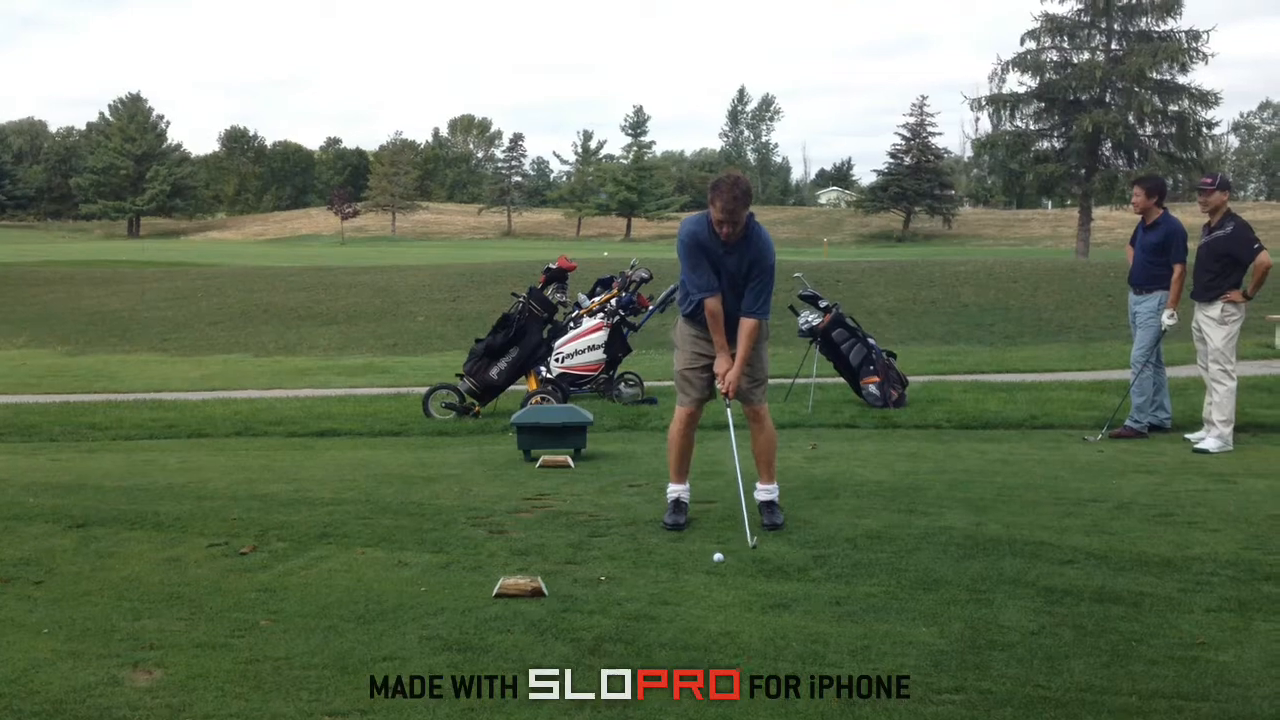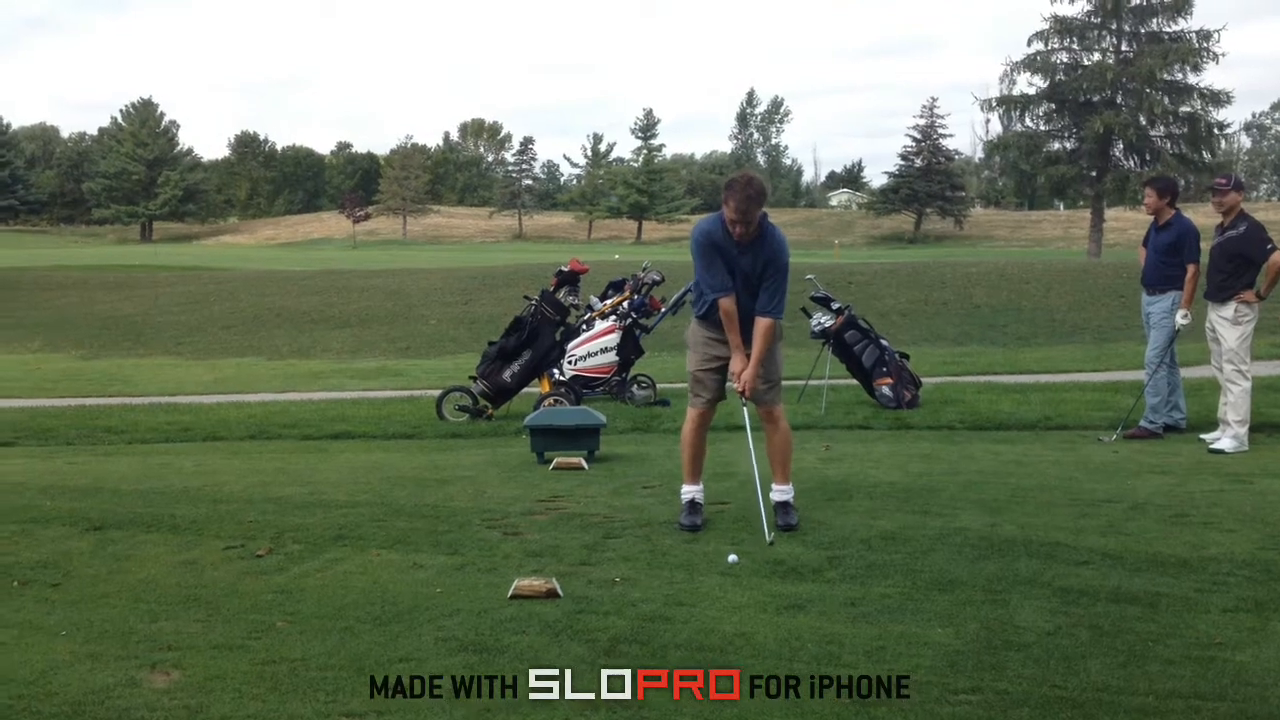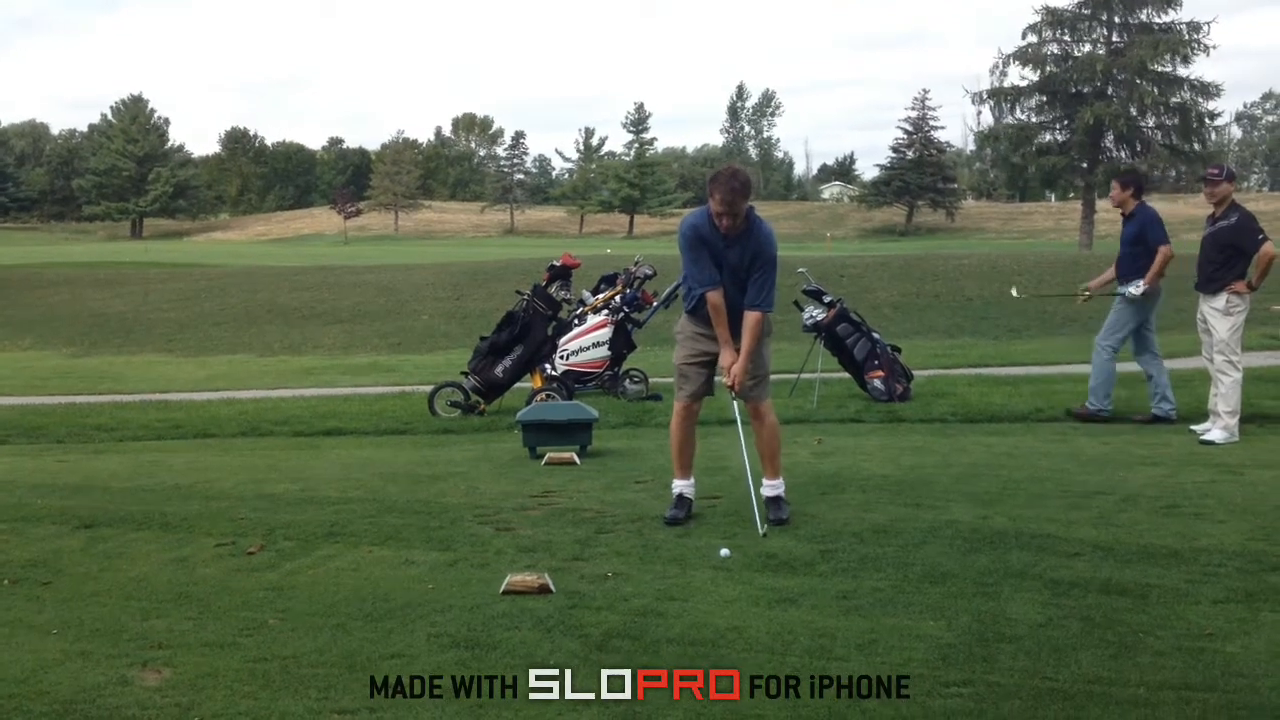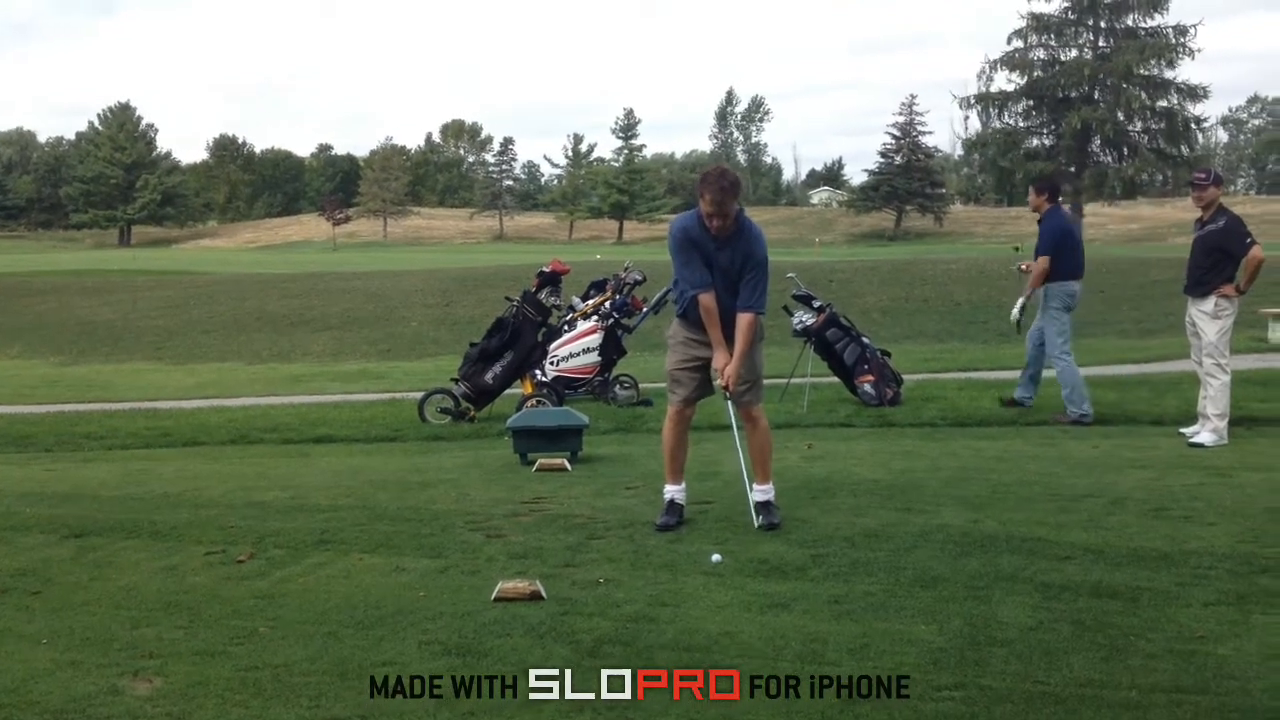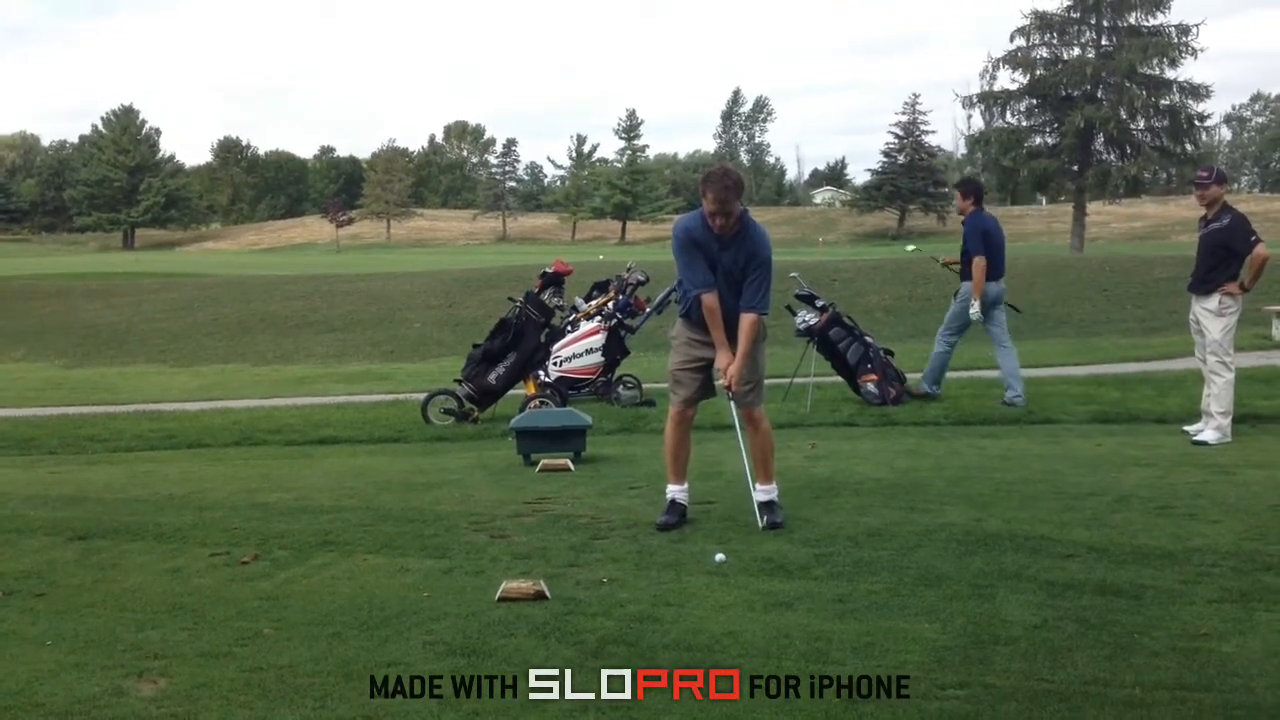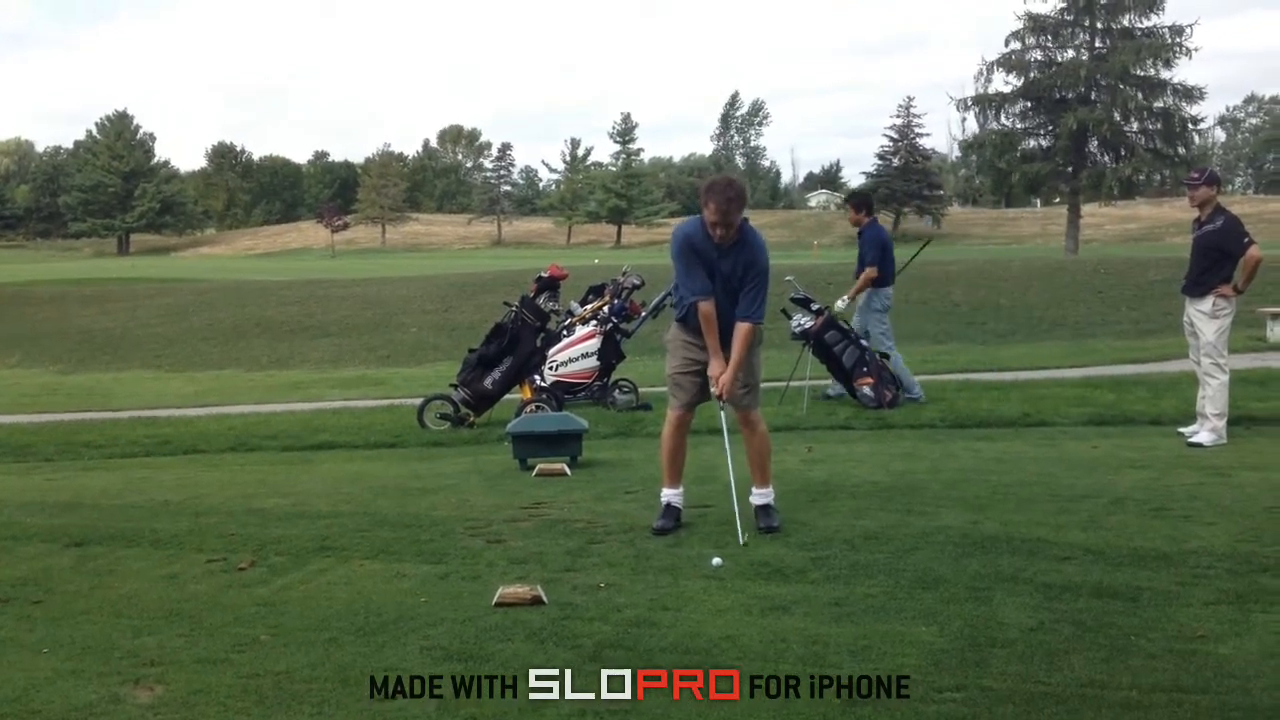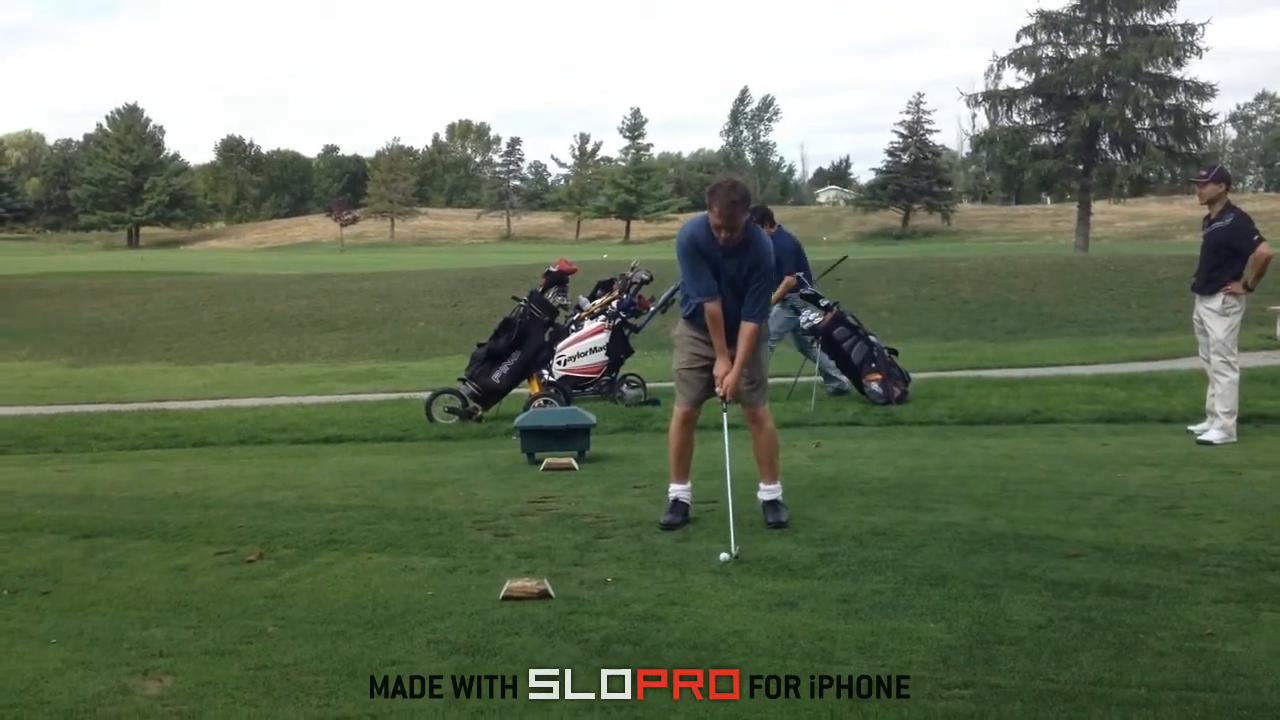
dt=0.7s
person 1, frame 1
left shoulder: (761, 244)
right shoulder: (691, 232)
left elbow: (753, 314)
right elbow: (708, 298)
left wrist: (738, 366)
right wrist: (720, 354)
left hip: (746, 329)
right hip: (697, 328)
left knee: (757, 410)
right knee: (686, 412)
left ankle: (768, 495)
right ankle: (677, 495)
person 1, frame 2
left shoulder: (775, 244)
right shoulder: (705, 233)
left elbow: (768, 313)
right elbow: (723, 298)
left wrist: (753, 365)
right wrist: (735, 353)
left hip: (760, 330)
right hip: (711, 328)
left knee: (772, 411)
right knee: (699, 412)
left ankle: (782, 496)
right ankle: (691, 496)
person 1, frame 3
left shoulder: (762, 237)
right shoulder: (692, 228)
left elbow: (757, 306)
right elbow: (711, 292)
left wrist: (742, 359)
right wrist: (724, 348)
left hip: (748, 325)
right hip: (699, 324)
left knee: (759, 406)
right knee: (685, 406)
left ankle: (774, 489)
right ankle: (682, 490)
person 1, frame 4
left shoulder: (753, 239)
right shoulder: (682, 229)
left elbow: (749, 308)
right elbow: (702, 294)
left wrist: (736, 360)
right wrist: (717, 349)
left hip: (740, 329)
right hip: (691, 329)
left knee: (752, 411)
right knee: (678, 410)
left ankle: (763, 495)
right ankle: (674, 497)
person 1, frame 5
left shoulder: (757, 239)
right shoulder: (685, 230)
left elbow: (752, 309)
right elbow: (706, 294)
left wrist: (738, 360)
right wrist: (720, 350)
left hip: (743, 330)
right hip: (694, 329)
left knee: (753, 412)
right knee: (680, 411)
left ankle: (767, 495)
right ankle: (676, 497)
person 1, frame 6
left shoulder: (755, 248)
right shoulder: (685, 235)
left elbow: (748, 317)
right elbow: (702, 301)
left wrist: (732, 369)
right wrist: (714, 358)
left hip: (739, 336)
right hip: (690, 333)
left knee: (750, 415)
right knee: (678, 415)
left ankle: (763, 499)
right ankle: (672, 500)
person 1, frame 7
left shoulder: (761, 247)
right shoulder: (690, 236)
left elbow: (753, 317)
right elbow: (709, 301)
left wrist: (736, 369)
right wrist: (720, 357)
left hip: (745, 332)
right hip: (697, 330)
left knee: (757, 411)
right knee: (684, 412)
left ankle: (771, 494)
right ankle: (679, 496)
person 2, frame 1
left shoulder: (1235, 228)
right shoulder: (1207, 228)
left elbow: (1264, 261)
left wrist: (1247, 294)
right wrist: (1199, 304)
left hip: (1222, 310)
right hip: (1201, 308)
left knee: (1221, 372)
right knee: (1208, 372)
left ankle: (1222, 436)
right ankle: (1210, 428)
person 2, frame 2
left shoulder: (1248, 228)
right shoulder: (1220, 228)
left hip: (1236, 310)
right hip: (1215, 308)
left knee: (1236, 372)
right knee: (1222, 373)
left ankle: (1237, 436)
right ankle: (1225, 428)
person 2, frame 3
left shoulder: (1240, 218)
right shoulder: (1211, 219)
left elbow: (1268, 251)
left wrist: (1252, 285)
left hip: (1227, 301)
right hip: (1206, 299)
left knee: (1227, 363)
right knee: (1213, 363)
left ankle: (1228, 427)
right ankle: (1216, 419)
person 2, frame 4
left shoulder: (1228, 222)
right shoulder: (1200, 223)
left elbow: (1256, 255)
left wrist: (1240, 288)
right wrist: (1193, 291)
left hip: (1215, 304)
right hip: (1195, 302)
left knee: (1215, 365)
right knee: (1202, 366)
left ankle: (1216, 429)
right ankle: (1204, 422)
person 2, frame 5
left shoulder: (1233, 220)
right shoulder: (1204, 221)
left elbow: (1261, 253)
left wrist: (1245, 286)
right wrist: (1196, 279)
left hip: (1220, 302)
right hip: (1199, 300)
left knee: (1219, 363)
right knee: (1206, 363)
left ankle: (1220, 427)
right ankle: (1208, 420)
person 2, frame 6
left shoulder: (1225, 222)
right shoulder: (1198, 223)
left elbow: (1254, 255)
left wrist: (1238, 288)
right wrist: (1191, 281)
left hip: (1213, 304)
right hip: (1193, 302)
left knee: (1213, 365)
right knee: (1201, 365)
left ankle: (1215, 429)
right ankle: (1203, 422)
person 2, frame 7
left shoulder: (1236, 220)
right shoulder: (1209, 220)
left elbow: (1264, 252)
left wrist: (1248, 286)
left hip: (1223, 302)
right hip: (1203, 300)
left knee: (1223, 363)
right knee: (1211, 363)
left ankle: (1225, 427)
right ankle: (1213, 420)
person 3, frame 1
left shoulder: (1172, 228)
right shoulder: (1143, 224)
left elbow: (1179, 271)
left wrist: (1171, 309)
left hip: (1155, 300)
right hip: (1136, 297)
left knee: (1140, 359)
right knee: (1152, 361)
left ankle: (1138, 423)
right ankle: (1160, 418)
person 3, frame 2
left shoulder: (1185, 228)
right shoulder: (1155, 225)
left elbow: (1193, 271)
left wrist: (1184, 309)
left hip: (1168, 300)
right hip: (1148, 297)
left knee: (1155, 360)
right knee: (1165, 360)
left ankle: (1152, 423)
right ankle: (1174, 418)
person 3, frame 3
left shoulder: (1147, 216)
right shoulder: (1130, 218)
left elbow: (1166, 252)
left wrist: (1147, 282)
right wrist: (1096, 284)
left hip: (1137, 292)
right hip: (1135, 292)
left knee: (1105, 345)
right knee: (1147, 351)
left ankle: (1097, 406)
right ankle: (1164, 409)
person 3, frame 4
left shoulder: (1051, 222)
right shoulder: (1060, 218)
left elbow: (1044, 265)
left wrist: (1023, 298)
right wrist: (1032, 266)
left hip: (1058, 289)
right hip: (1063, 286)
left knee: (1059, 352)
right knee: (1036, 341)
left ankle: (1080, 411)
right ankle: (1024, 395)
person 3, frame 5
left shoulder: (973, 225)
right shoulder: (991, 221)
left elbow: (979, 263)
left wrist: (975, 301)
right wrist: (954, 261)
left hip: (976, 288)
right hip: (996, 287)
left knee: (946, 338)
right knee: (1002, 343)
left ankle: (929, 387)
right ankle: (1015, 395)
person 3, frame 6
left shoulder: (872, 235)
right shoulder: (874, 231)
left elbow: (871, 272)
left wrist: (847, 298)
left hip: (875, 295)
right hip: (871, 294)
left knee: (884, 347)
left ankle: (913, 392)
right ankle: (840, 387)
person 3, frame 7
left shoulder: (784, 243)
right shoulder: (778, 240)
left elbow: (790, 280)
right wrist: (776, 300)
left hip: (792, 298)
right hip: (794, 296)
left knee: (767, 341)
right knee: (805, 343)
right ankle: (837, 381)
